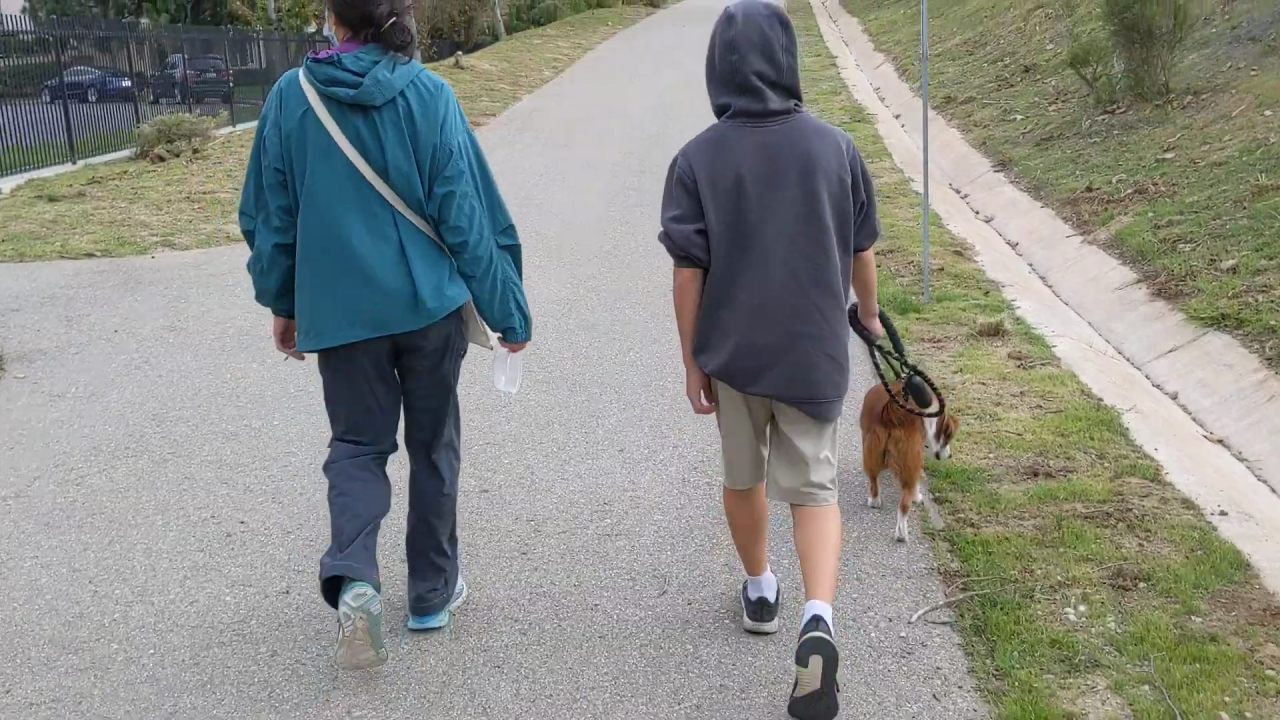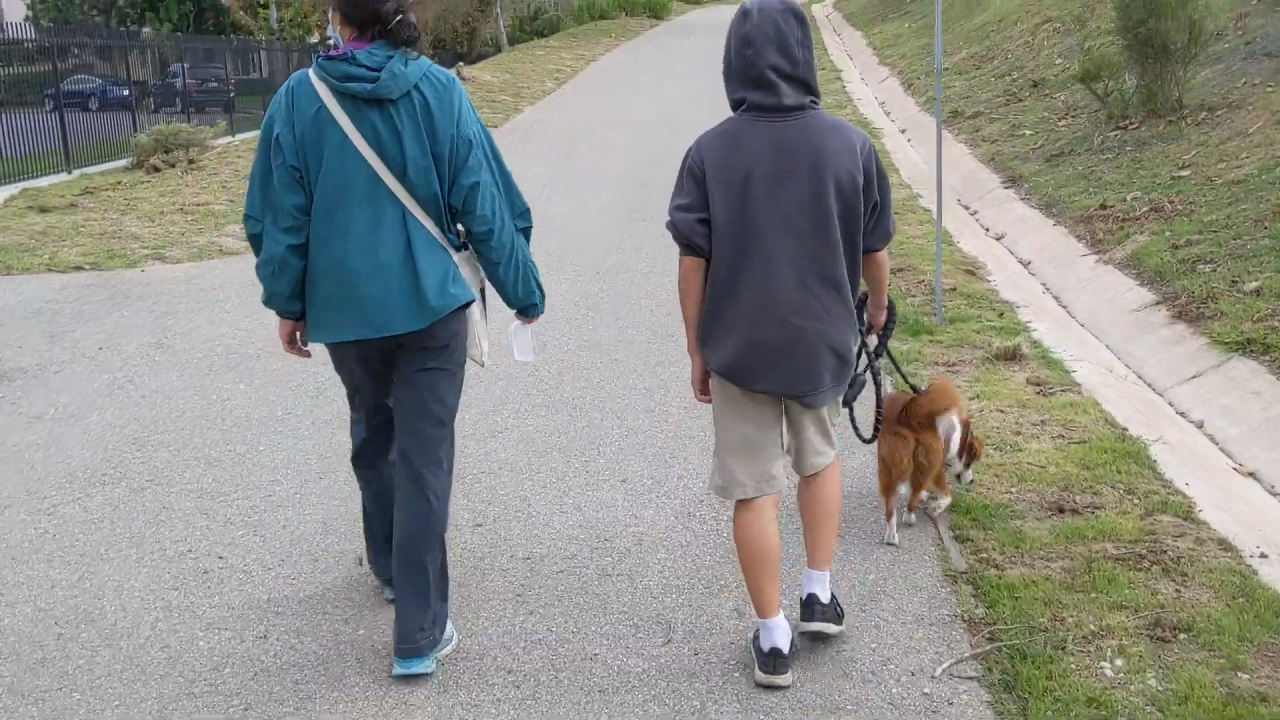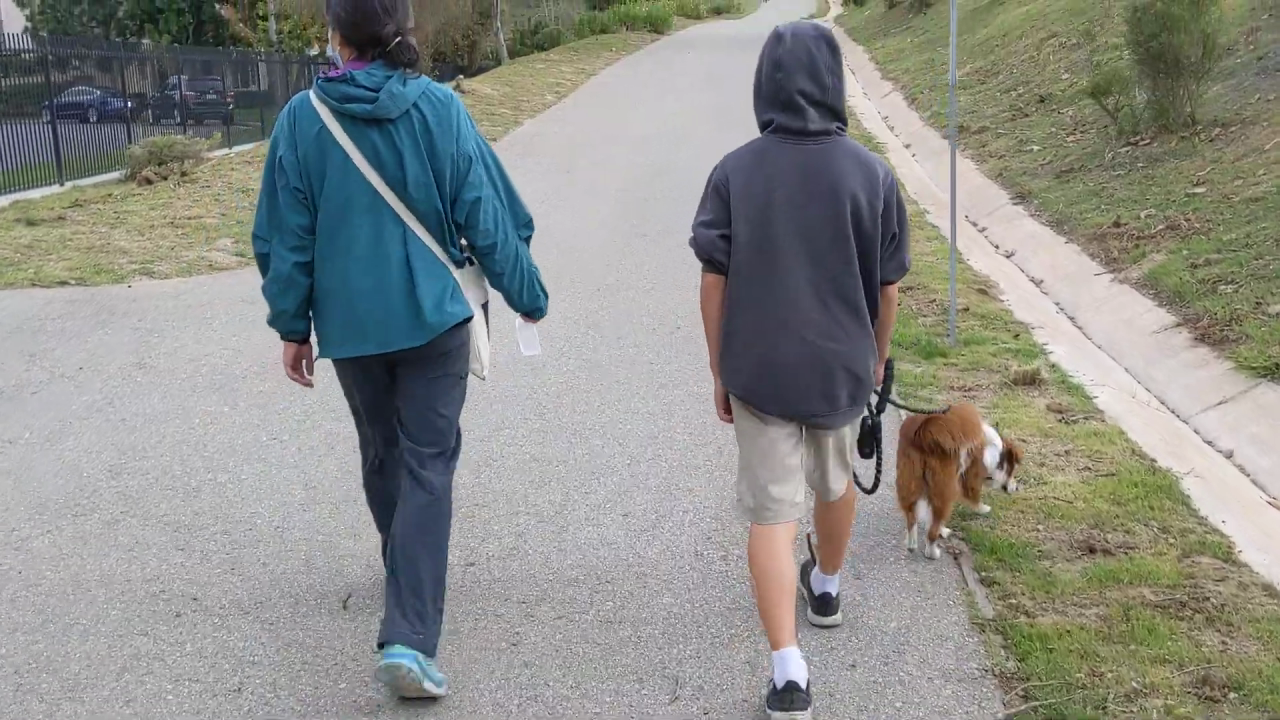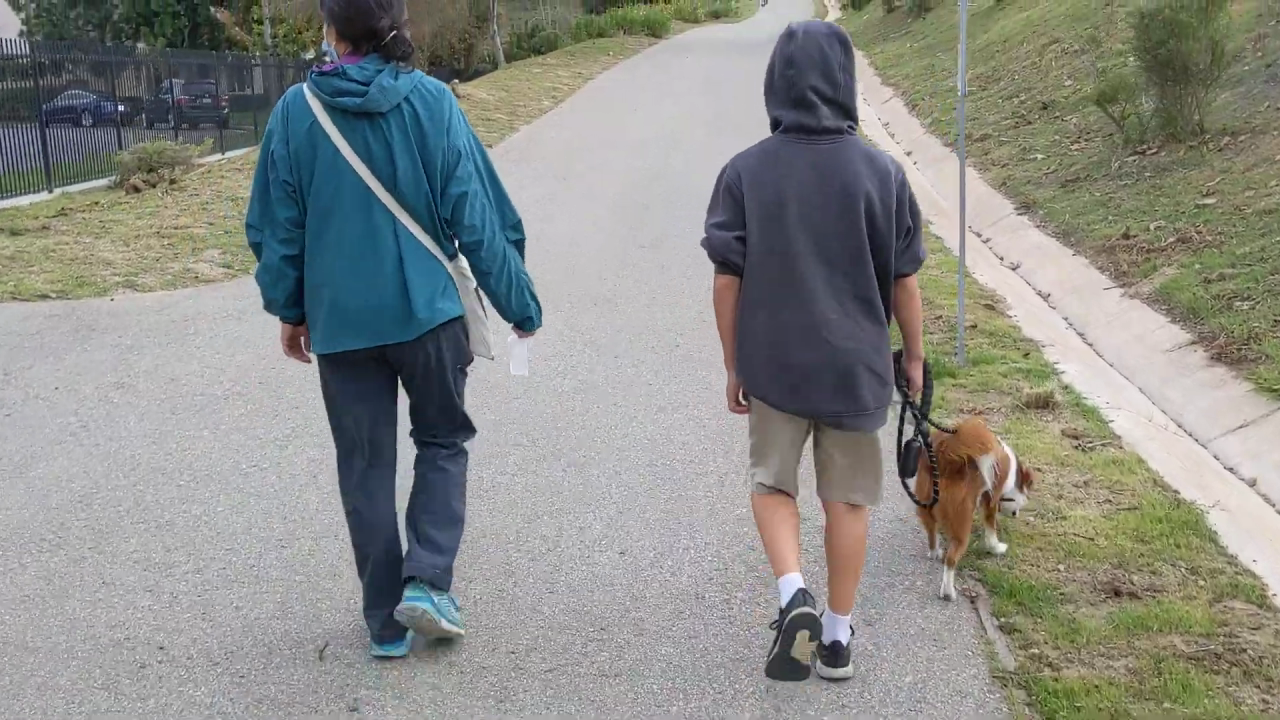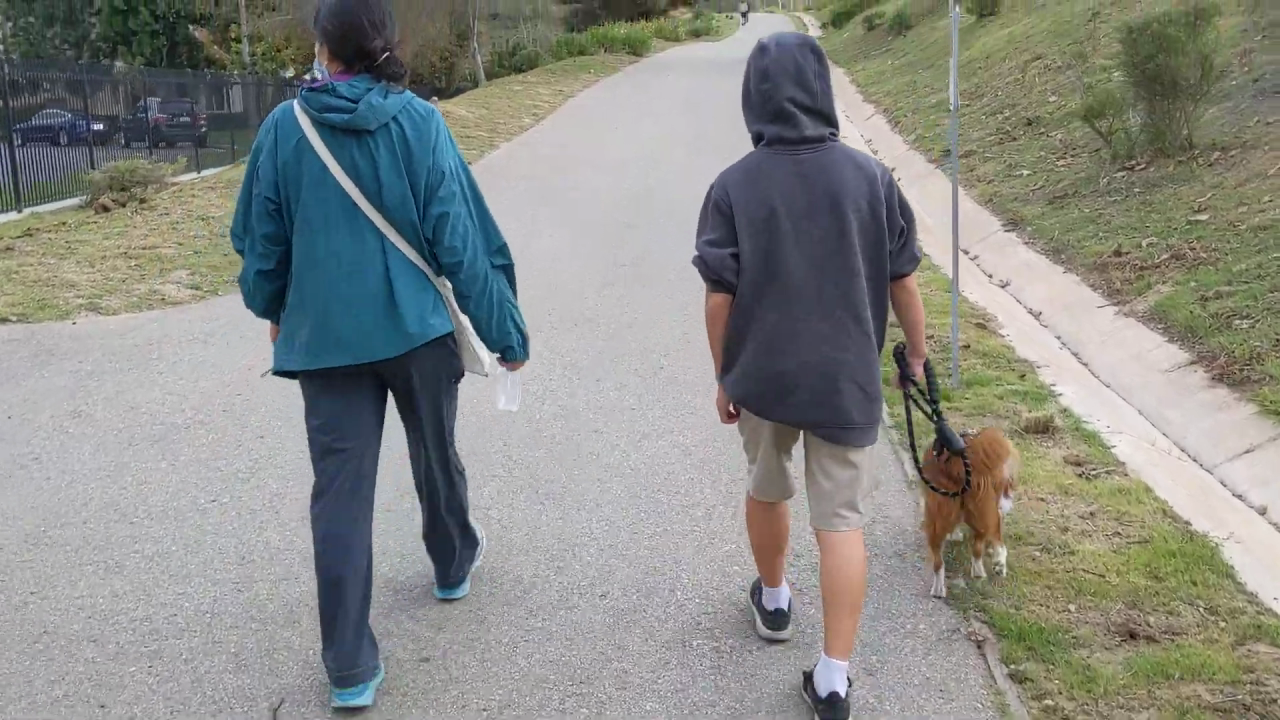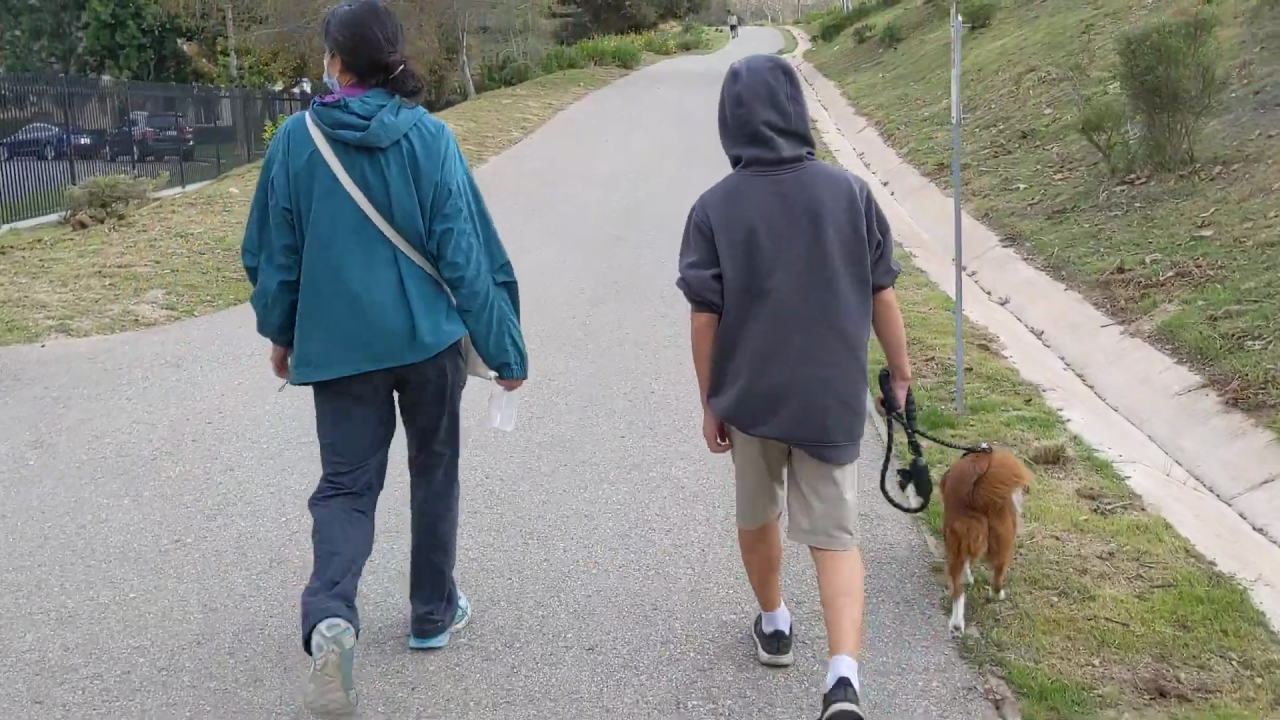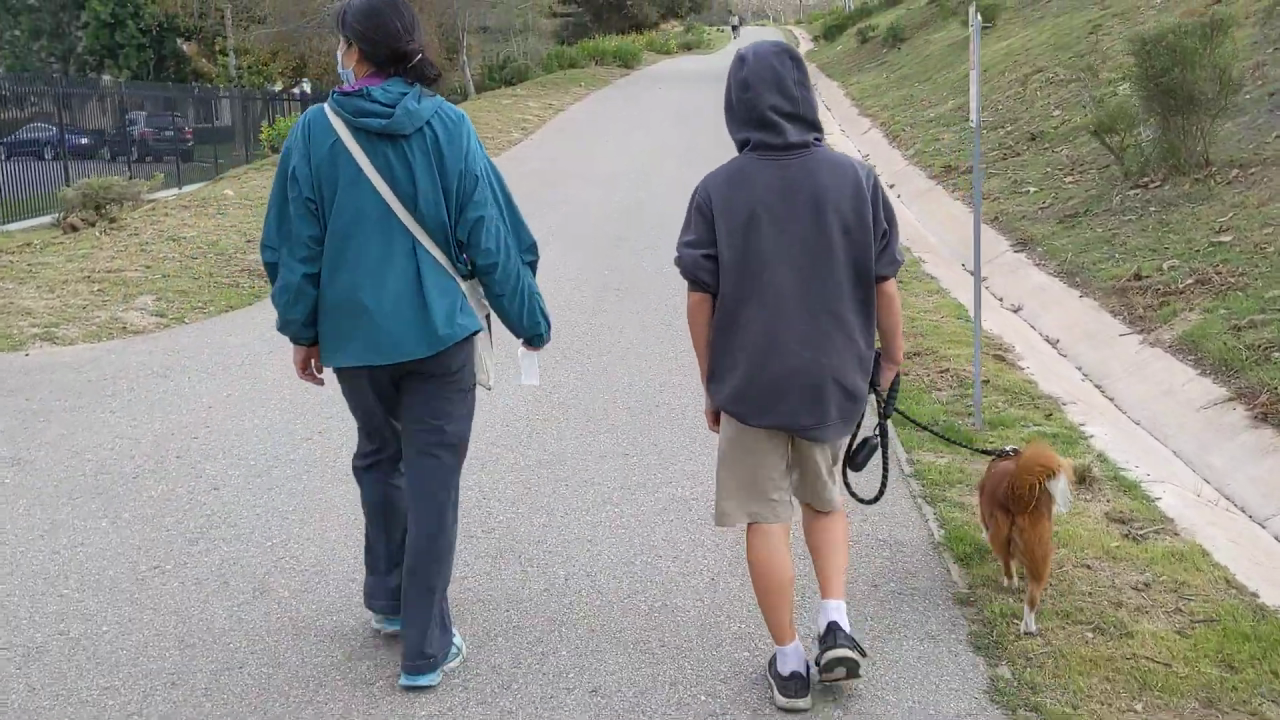
dt=0.2s
person 1, frame 1
right shoulder: (427, 94)
left elbow: (267, 218)
right elbow: (469, 216)
left wrist: (279, 301)
right wrist: (508, 313)
left hip: (338, 310)
right hip: (428, 302)
left knee: (358, 449)
right knee: (432, 443)
person 1, frame 2
left shoulder: (299, 99)
right shoulder: (439, 90)
left elbow: (278, 218)
right elbow: (485, 204)
left wrist: (288, 304)
right wrist: (524, 290)
left hip: (344, 307)
right hip: (431, 302)
left knee: (373, 436)
right knee: (423, 458)
left ankle: (390, 566)
right ankle: (419, 636)
person 1, frame 3
left shoulder: (301, 119)
right shoulder: (440, 108)
left elbow: (284, 239)
right elbow: (490, 218)
left wrist: (291, 326)
right wrist: (527, 295)
left hip: (348, 324)
right hip: (433, 317)
left knee: (382, 451)
right knee: (428, 467)
left ankle: (411, 602)
right ankle: (407, 635)
person 1, frame 4
left shoulder: (295, 113)
right shoulder: (431, 103)
left elbow: (275, 232)
right elbow: (479, 217)
left wrist: (288, 311)
right wrist: (520, 302)
left hip: (339, 321)
right hip: (428, 311)
left knee: (364, 464)
right knee: (442, 445)
left ankle: (386, 617)
right ankle: (427, 585)
person 1, frame 5
left shoulder: (284, 128)
right shoulder: (420, 123)
left elbow: (259, 239)
right elbow: (463, 238)
left wrist: (271, 307)
right wrist: (505, 331)
left hip: (327, 337)
right hip: (417, 327)
left knee: (340, 489)
right knee: (434, 452)
left ankle: (349, 667)
right ankle: (455, 563)
person 1, frame 6
left shoulder: (295, 141)
right shoulder: (429, 139)
left elbow: (272, 255)
right elbow: (468, 253)
left wrist: (279, 331)
right wrist: (504, 350)
left hip: (335, 346)
right hip: (425, 337)
left knee: (345, 487)
right knee: (432, 471)
left ankle: (332, 621)
right ankle: (434, 610)
person 1, frame 7
left shoulder: (314, 132)
right shoulder: (449, 127)
left elbow: (293, 248)
right elbow: (492, 239)
left wrist: (301, 329)
right wrist: (531, 320)
left hip: (354, 335)
right hip: (438, 331)
left knee: (379, 459)
right knee: (431, 478)
left ankle: (387, 596)
right ankle: (424, 649)
person 2, frame 1
left shoulder: (696, 159)
right shoulder: (836, 147)
left elbow: (688, 274)
right elbow: (862, 253)
left wrist: (692, 362)
right wrist: (868, 308)
left hip: (733, 353)
right hip: (816, 353)
left knee: (744, 476)
right knee: (814, 491)
left ankle: (759, 588)
person 2, frame 2
left shoulder: (709, 151)
right shoulder: (851, 145)
left elbow: (692, 264)
right elbow: (875, 251)
left wrist: (696, 351)
right wrist: (877, 306)
left hip: (738, 349)
right hip: (823, 344)
left knee: (753, 489)
right knee: (820, 460)
left ankle: (772, 635)
right ankle: (820, 594)
person 2, frame 3
left shoulder: (733, 172)
right shoulder: (872, 174)
left elbow: (714, 281)
right elbow: (888, 285)
left wrist: (719, 371)
right wrist: (879, 352)
left hip: (759, 371)
right hip: (841, 367)
left knee: (769, 509)
right knee: (834, 479)
left ankle: (788, 662)
right ankle: (827, 584)
person 2, frame 4
left shoulder: (745, 171)
right shoulder: (881, 171)
left elbow: (727, 281)
right elbow: (905, 280)
left wrist: (734, 365)
right wrist: (913, 354)
left hip: (773, 368)
right hip: (858, 366)
left knee: (772, 484)
right knee: (848, 498)
left ankle: (793, 601)
right ankle: (837, 632)
person 2, frame 5
left shoulder: (733, 186)
right shoulder: (871, 177)
left elbow: (719, 296)
right elbow: (902, 280)
left wrist: (721, 376)
right wrist: (917, 350)
left hip: (761, 377)
right hip: (846, 381)
left knee: (767, 489)
right knee: (841, 524)
left ankle: (773, 601)
person 2, frame 6
left shoulder: (714, 207)
right shoulder: (850, 192)
left elbow: (704, 317)
right elbow: (882, 295)
left wrist: (709, 403)
right wrist: (900, 371)
left hip: (748, 397)
right hip: (833, 397)
left knee: (761, 515)
right knee: (834, 537)
left ankle: (772, 625)
person 2, frame 7
left shoulder: (717, 190)
right shoulder: (857, 179)
left elbow: (700, 299)
right elbow: (884, 284)
left wrist: (709, 382)
right wrist: (890, 359)
left hip: (749, 384)
right hip: (835, 379)
left knee: (767, 517)
right knee: (825, 502)
left ankle: (789, 662)
right ankle: (834, 625)
